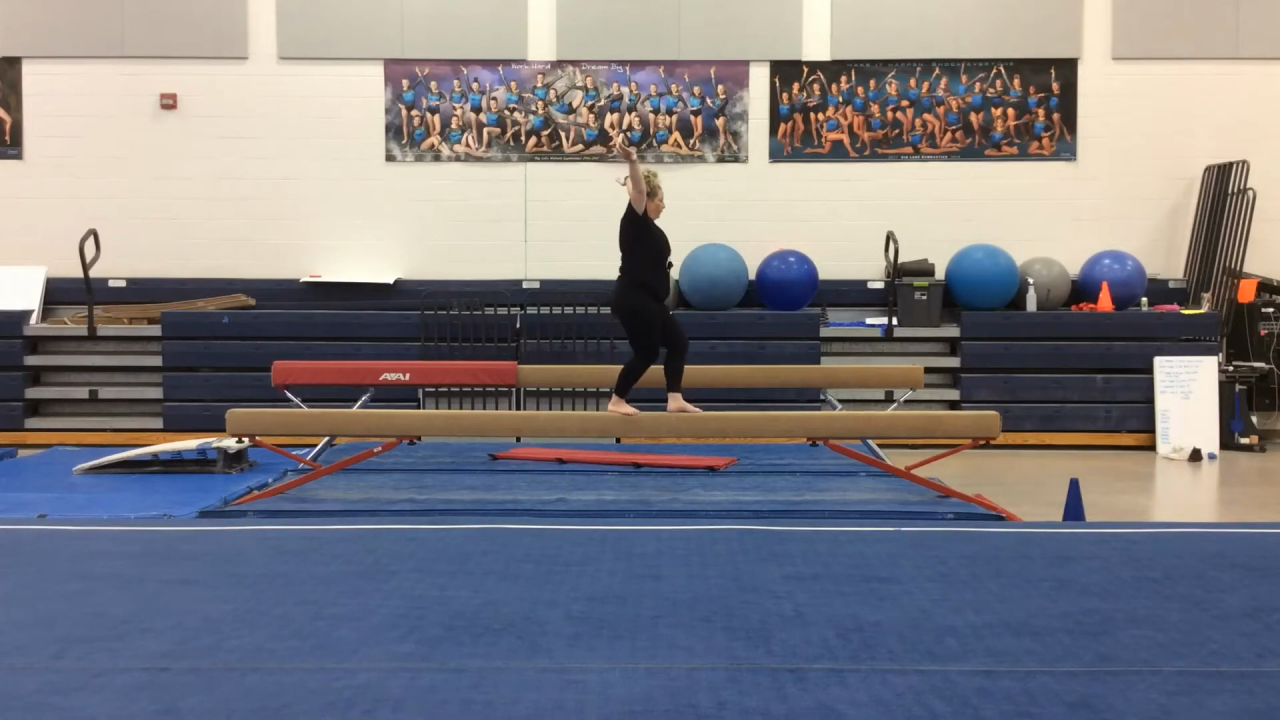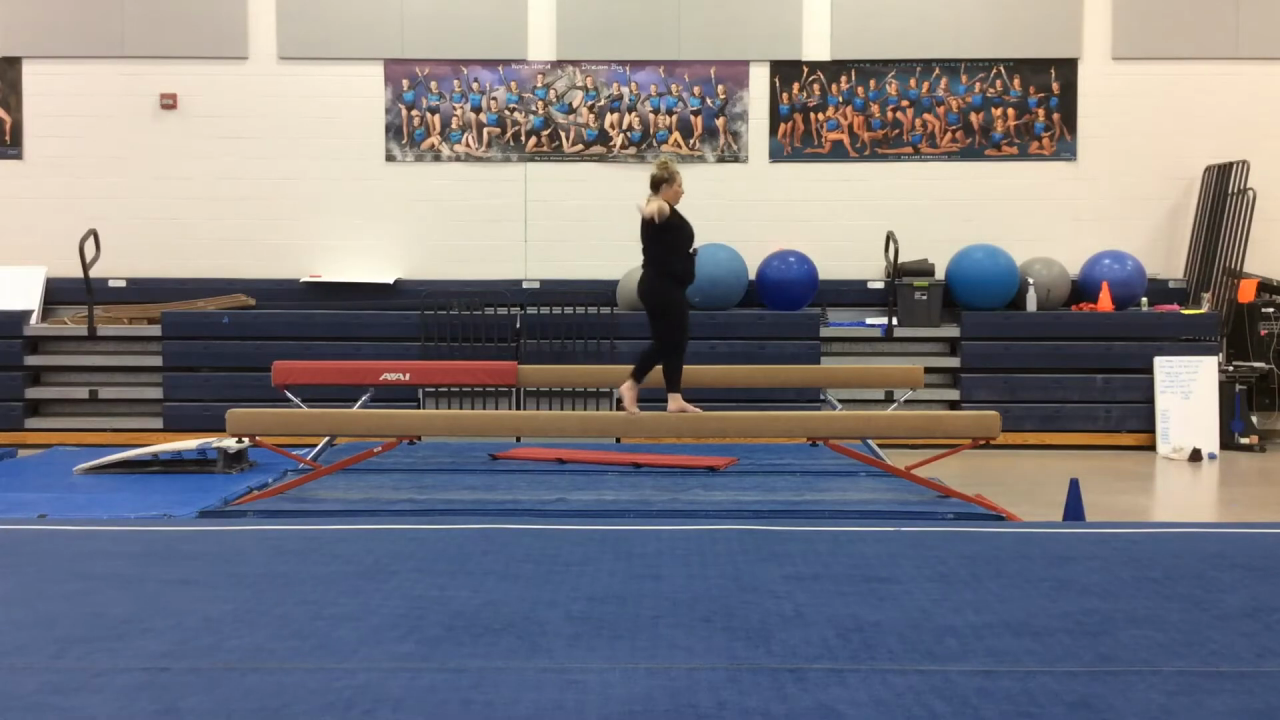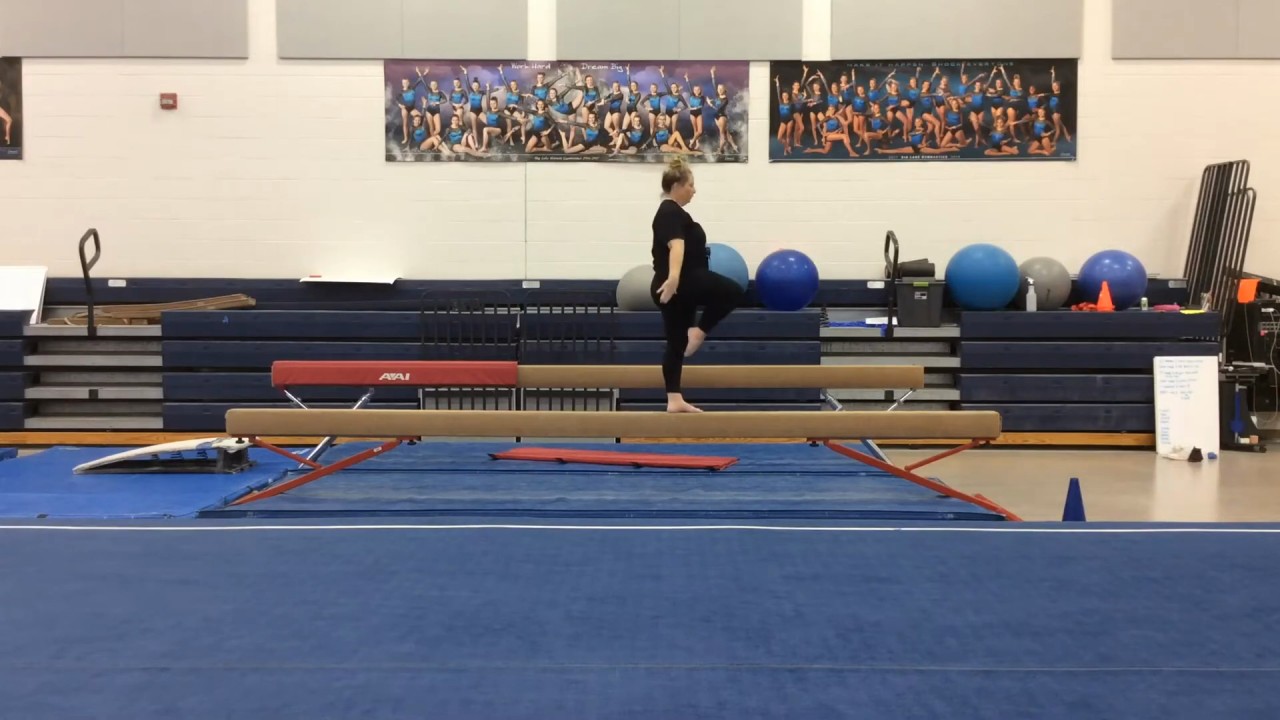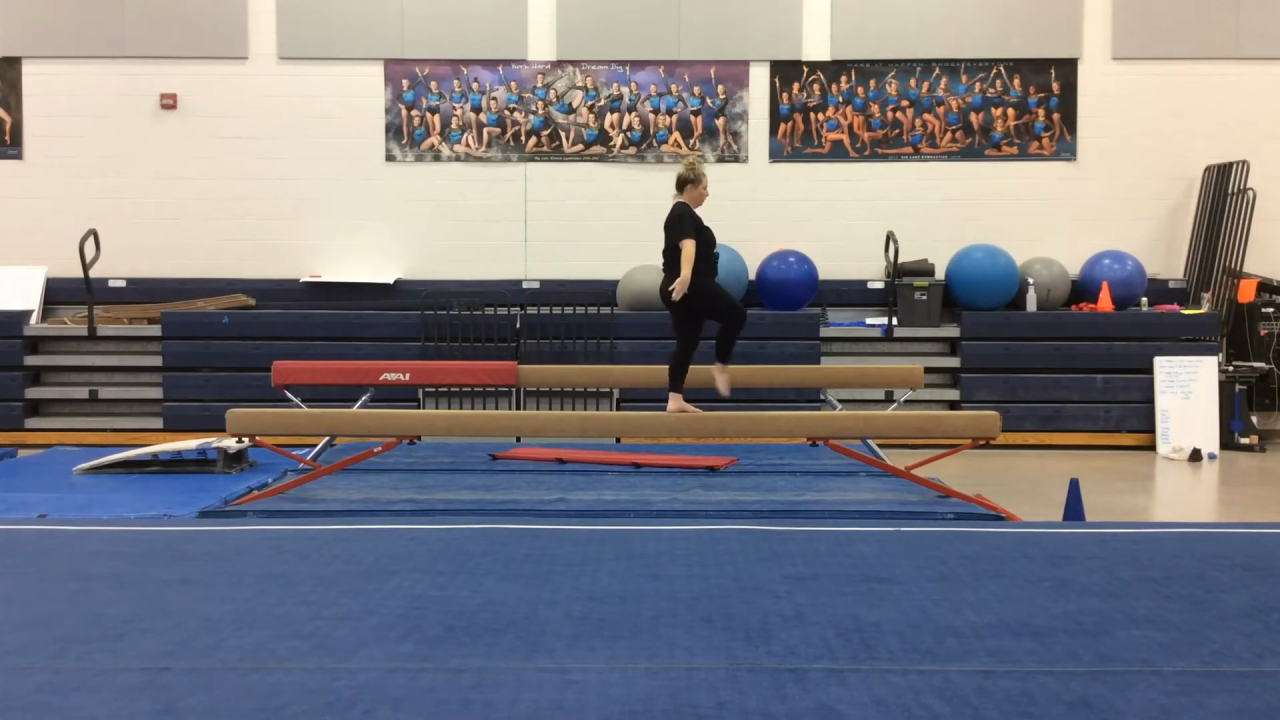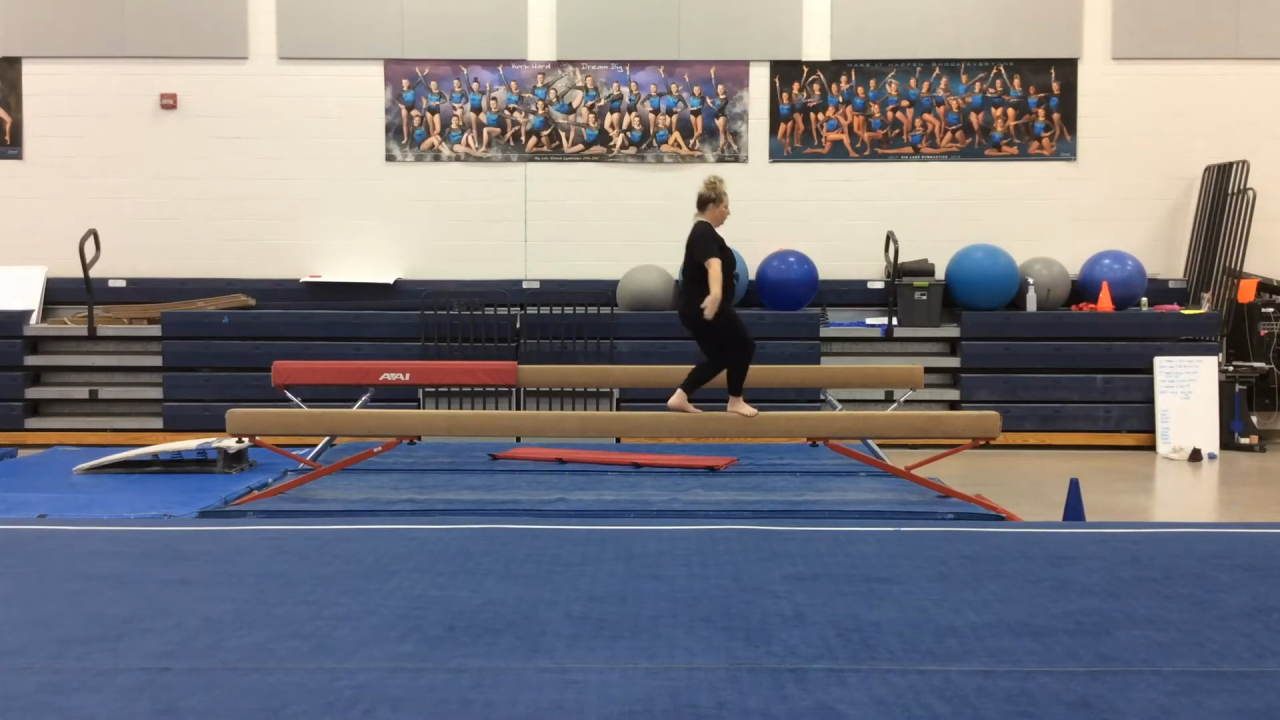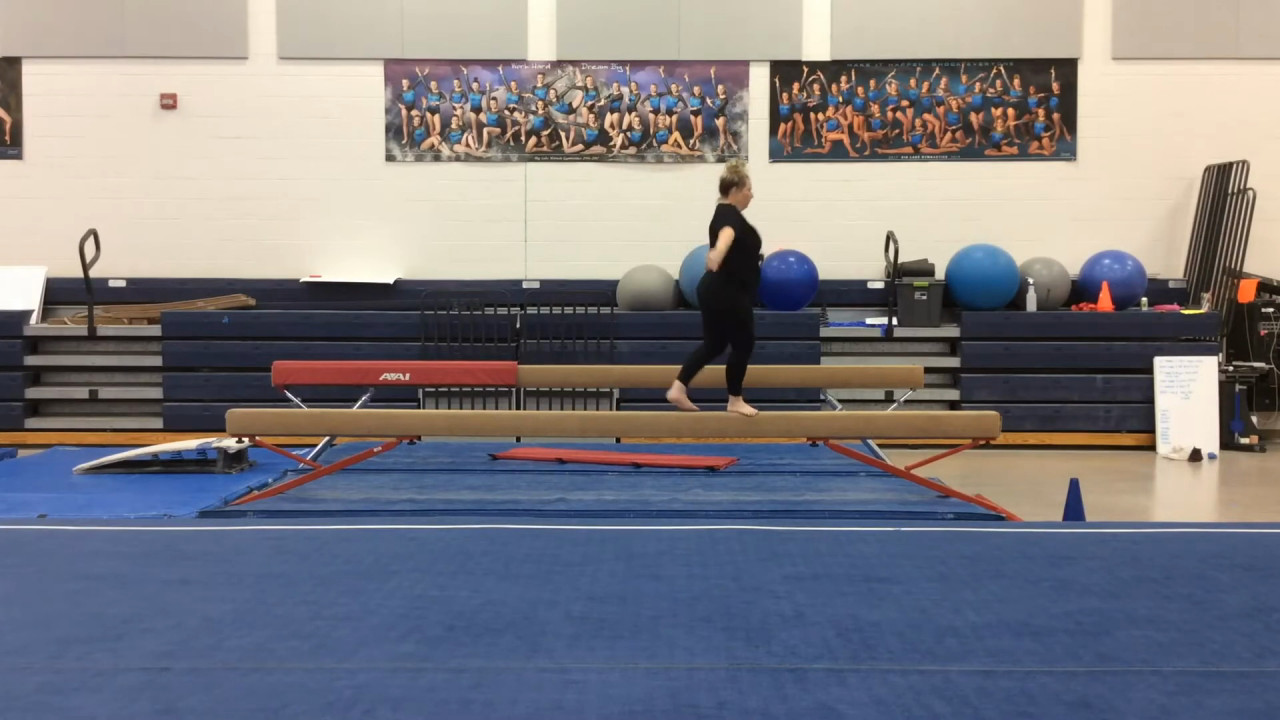
dt=0.4s
person 1, frame 1
left shoulder: (646, 226)
right shoulder: (635, 222)
left elbow: (638, 192)
right elbow: (639, 193)
left wrist: (631, 178)
right wrist: (633, 162)
left hip: (649, 301)
right hip: (633, 300)
left knee: (678, 344)
right knee: (646, 353)
left ankle: (675, 400)
right ankle: (617, 401)
person 1, frame 2
left shoulder: (666, 212)
right shoulder: (660, 209)
right elbow: (659, 205)
right wrist: (652, 207)
left hip: (666, 287)
right hip: (661, 287)
left knee: (674, 343)
right knee: (667, 343)
left ankle: (675, 399)
right ankle: (631, 385)
person 1, frame 3
left shoulder: (669, 212)
right shoulder: (671, 213)
right elbow: (676, 245)
right wrist: (673, 277)
left hip: (679, 285)
right hip: (681, 284)
left knee: (676, 342)
right knee: (732, 292)
left ankle: (675, 400)
right ankle: (699, 331)
person 1, frame 4
left shoulder: (682, 213)
right shoulder: (683, 215)
right elbow: (688, 245)
right wrist: (685, 275)
left hip: (684, 288)
right hip: (689, 287)
left knee: (686, 343)
right knee: (736, 314)
left ankle: (675, 400)
right ankle: (721, 367)
person 1, frame 5
left shoulder: (703, 232)
right shoulder: (705, 234)
right elbow: (712, 264)
right wrist: (715, 294)
left hip: (696, 307)
right hip: (706, 308)
left knee: (718, 357)
right knee: (744, 347)
left ankle: (680, 398)
right ankle: (735, 401)
person 1, frame 6
left shoulder: (725, 215)
right shoulder: (729, 215)
right elbow: (726, 235)
right wrist: (718, 254)
left hip: (717, 291)
right hip: (727, 294)
left knee: (713, 345)
right knee: (743, 346)
left ankle: (678, 389)
right ankle: (735, 401)
